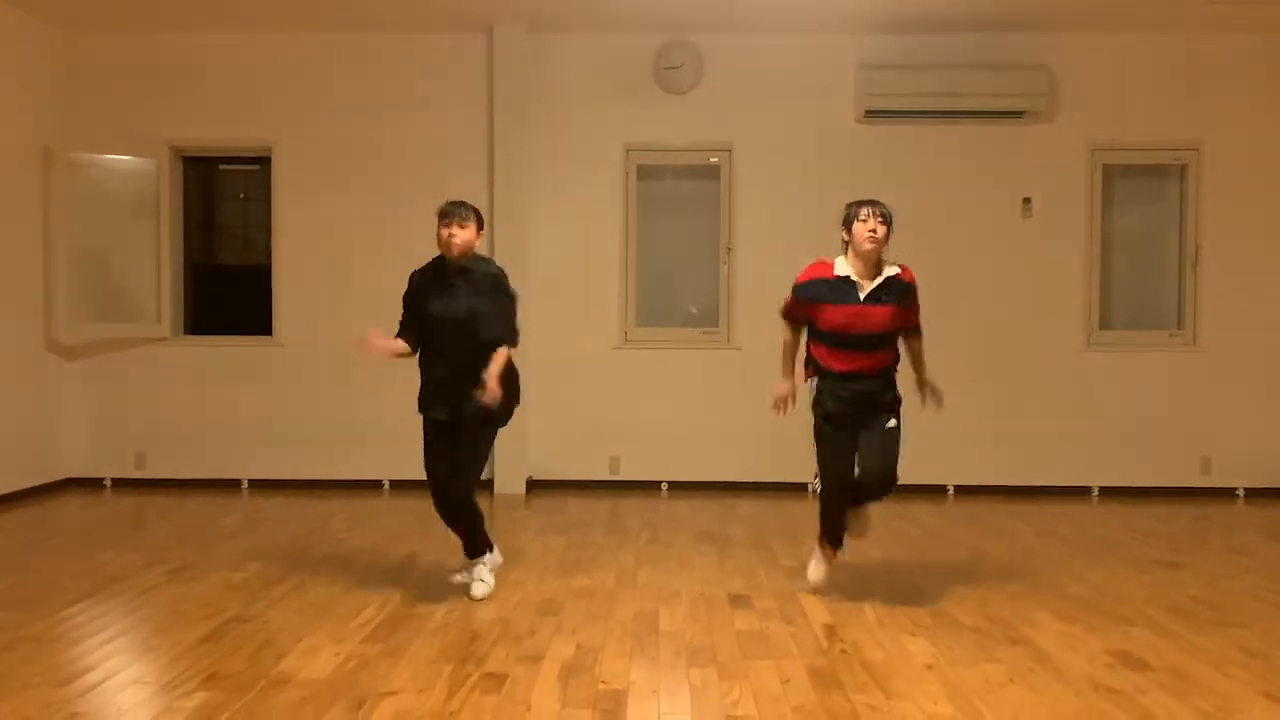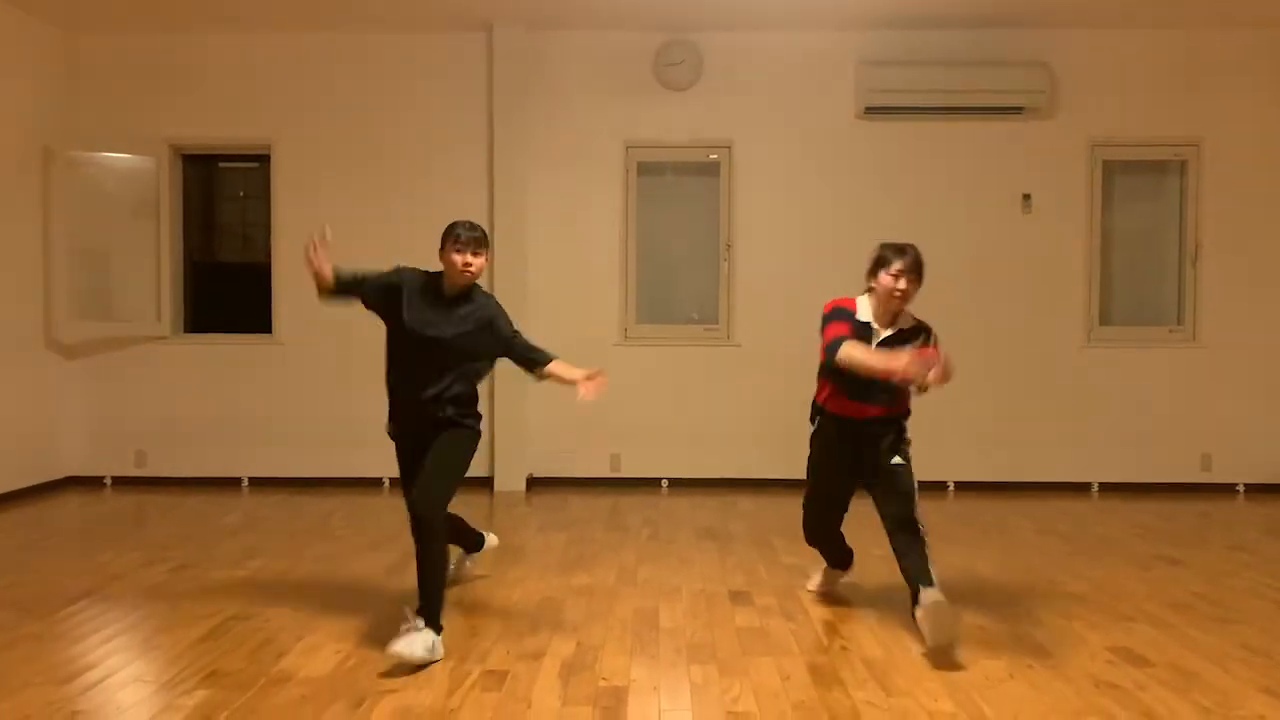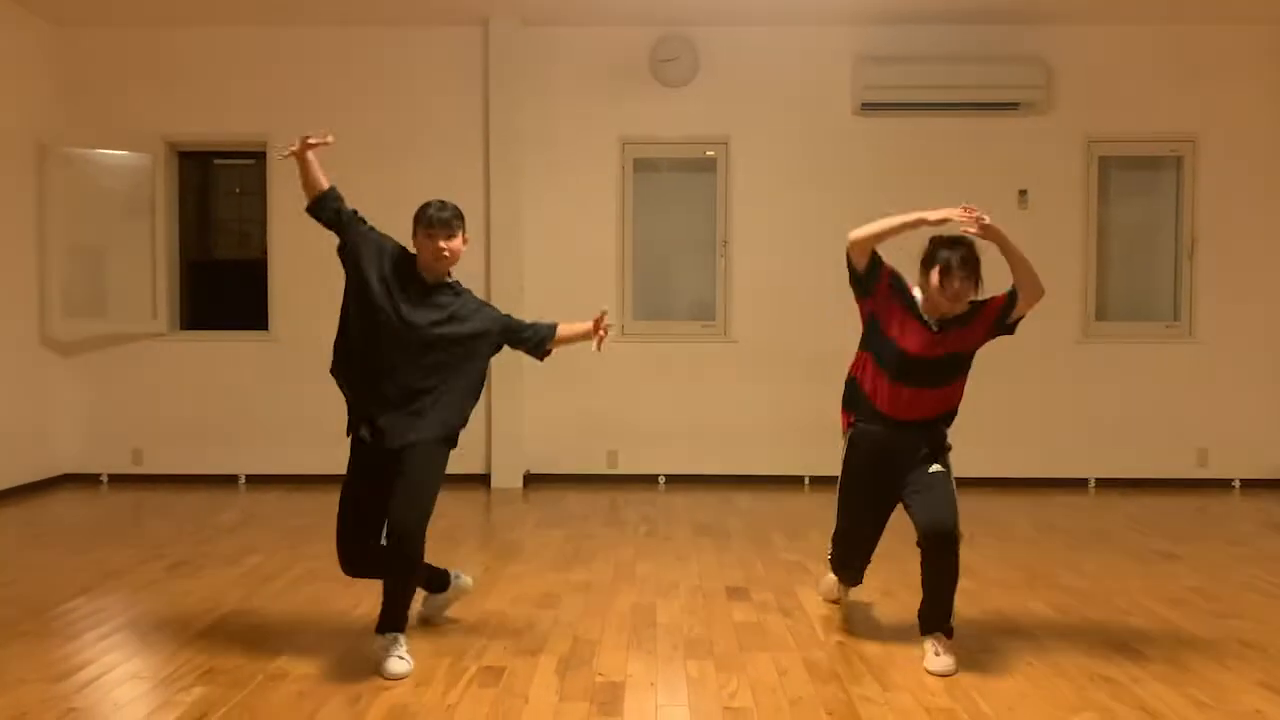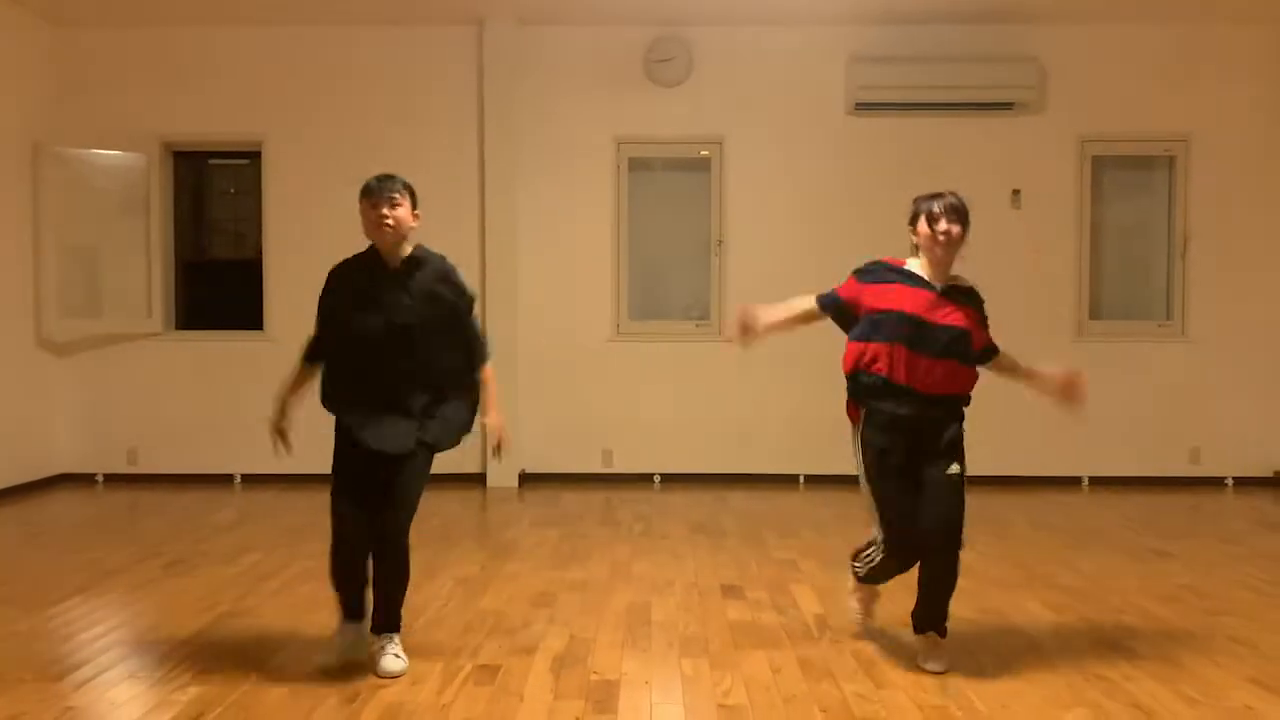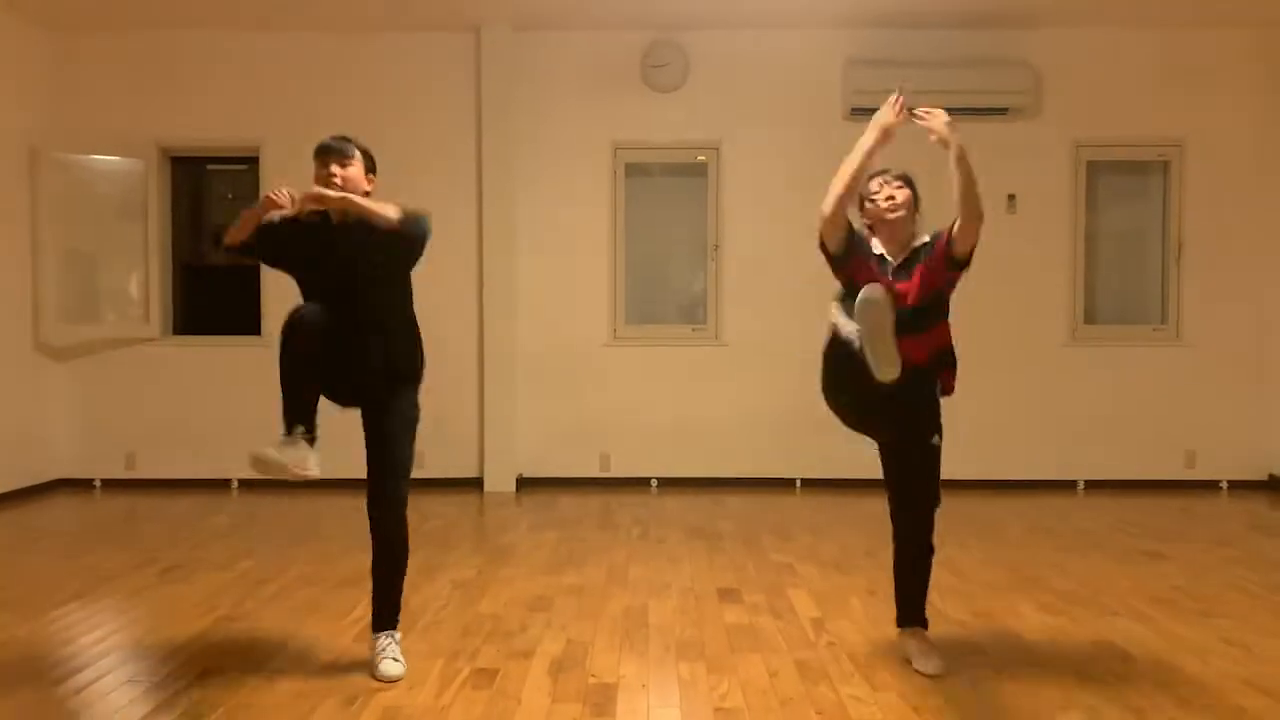
dt=0.3s
person 1, frame 1
left shoulder: (489, 276)
right shoulder: (421, 280)
left elbow: (506, 337)
right elbow: (409, 341)
left wrist: (494, 375)
right wrist: (387, 345)
left hip: (481, 400)
right hip: (438, 400)
left knee: (459, 487)
right knee: (440, 492)
left ankle: (481, 559)
right ankle: (483, 552)
person 1, frame 2
left shoulder: (484, 310)
right shoulder: (407, 285)
left elbow: (527, 354)
right elbow: (342, 285)
left wrist: (578, 376)
right wrist: (320, 270)
left hip: (454, 427)
right hip: (408, 424)
left knee: (425, 507)
right knee: (427, 515)
left ankle: (426, 630)
right ankle: (476, 542)
person 1, frame 3
left shoulder: (470, 311)
right shoulder: (379, 260)
left elbow: (528, 335)
right elbow: (330, 209)
left wrist: (585, 329)
right wrist: (306, 158)
left hip: (426, 433)
right hip: (371, 430)
left knee: (404, 527)
right knee: (355, 554)
left ankle: (394, 635)
right ankle: (443, 582)
person 1, frame 4
left shoulder: (438, 275)
right shoulder: (346, 279)
left elbow: (472, 347)
right elbow: (322, 345)
left wrist: (491, 408)
right wrist: (286, 401)
left hip: (417, 421)
right hip: (360, 419)
left knee: (390, 532)
right knee: (349, 536)
left ankle: (387, 633)
right ankle: (353, 621)
person 1, frame 5
left shoulder: (388, 239)
right shoulder: (308, 228)
left elbow: (414, 227)
right elbow: (234, 241)
left wrist: (340, 200)
right wrist: (261, 210)
left hip: (390, 379)
right hip: (335, 366)
left knee: (387, 507)
right knee: (304, 326)
left ankle: (386, 632)
right ankle: (297, 441)
person 2, frame 1
left shoulder: (901, 283)
right shoulder: (816, 280)
left elbow: (910, 333)
right elbow: (792, 322)
left wrist: (922, 377)
right wrist: (787, 377)
left hip: (880, 394)
right hip: (834, 394)
left knee: (879, 475)
right knee: (835, 480)
left ankle: (856, 504)
right ankle: (828, 547)
person 2, frame 2
left shoulder: (917, 332)
right shoulder: (841, 315)
left elbow: (929, 376)
right elbow: (841, 353)
left wrist: (937, 370)
right wrist: (892, 364)
left hip: (885, 437)
right hip: (836, 433)
left knee: (901, 513)
right knee: (818, 524)
left ankle: (927, 600)
right ankle: (837, 564)
person 2, frame 3
left shoulder: (976, 319)
right shoulder: (887, 297)
left elbow: (1032, 293)
right elbow: (856, 242)
left wrist: (998, 239)
right wrist: (924, 216)
left hip: (926, 445)
right hip: (871, 439)
left knee: (940, 531)
right knee: (852, 539)
left ankle: (936, 634)
right ankle: (843, 573)
person 2, frame 4
left shoulder: (967, 300)
right shoulder: (880, 275)
left elbow: (987, 356)
right elbow: (827, 304)
left wrist: (1042, 378)
right wrist: (769, 318)
left hip: (943, 425)
right hip: (884, 419)
left knee: (943, 535)
right knee: (900, 541)
left ankle: (930, 632)
right ankle: (866, 573)
person 2, frame 5
left shoulder: (940, 254)
right shoulder: (853, 254)
left elbow: (972, 217)
right elbow: (831, 212)
left wrist: (953, 145)
right wrist: (872, 136)
left hip: (914, 398)
right hip: (854, 388)
left knee: (914, 520)
left ankle: (912, 629)
right ankle: (869, 339)
